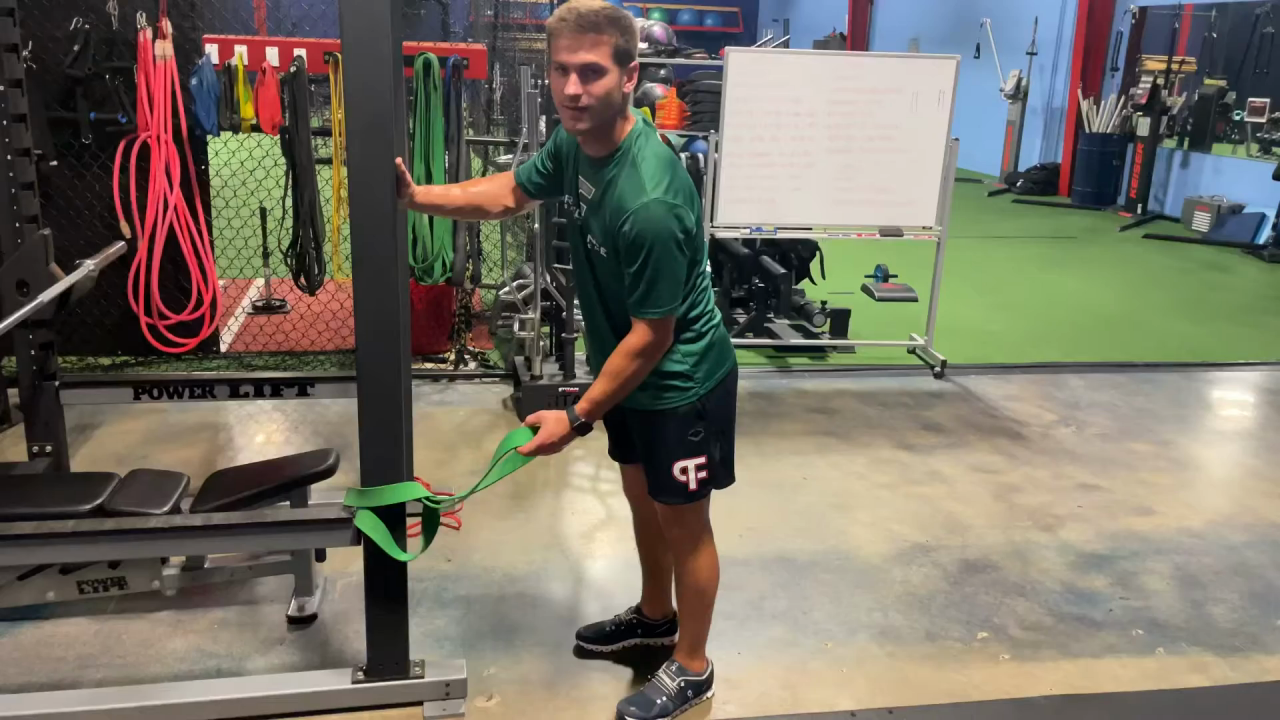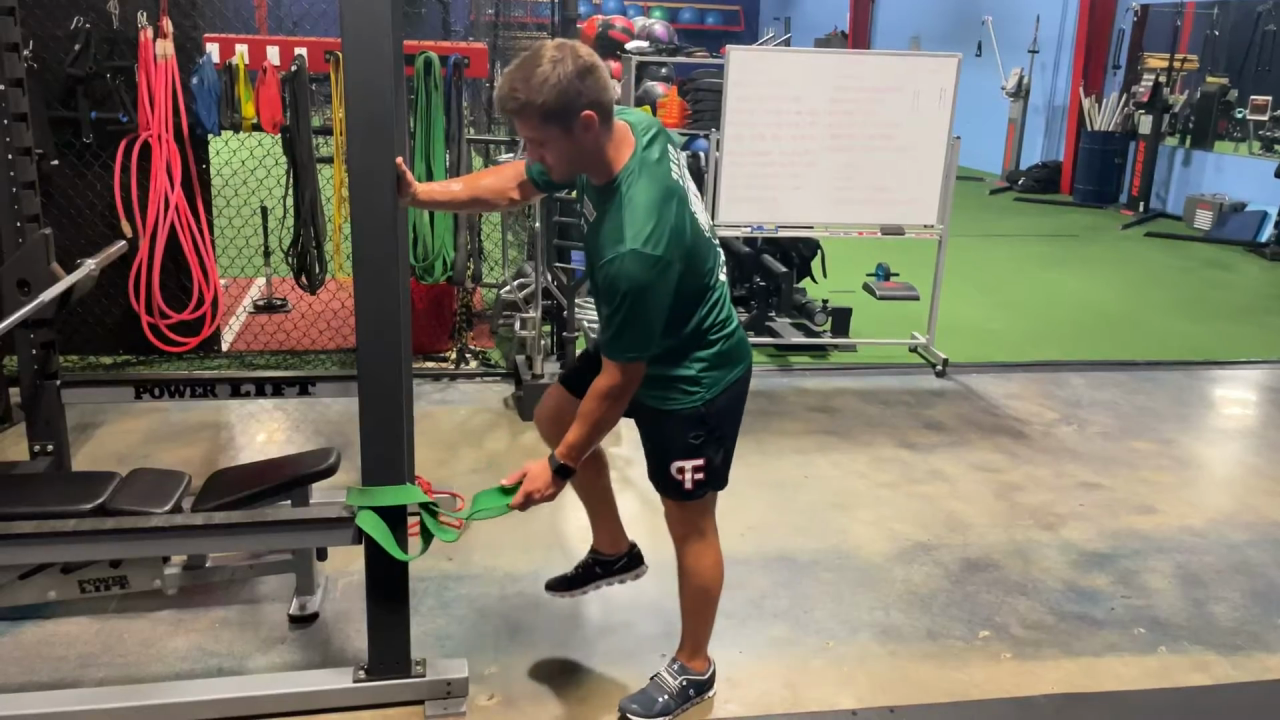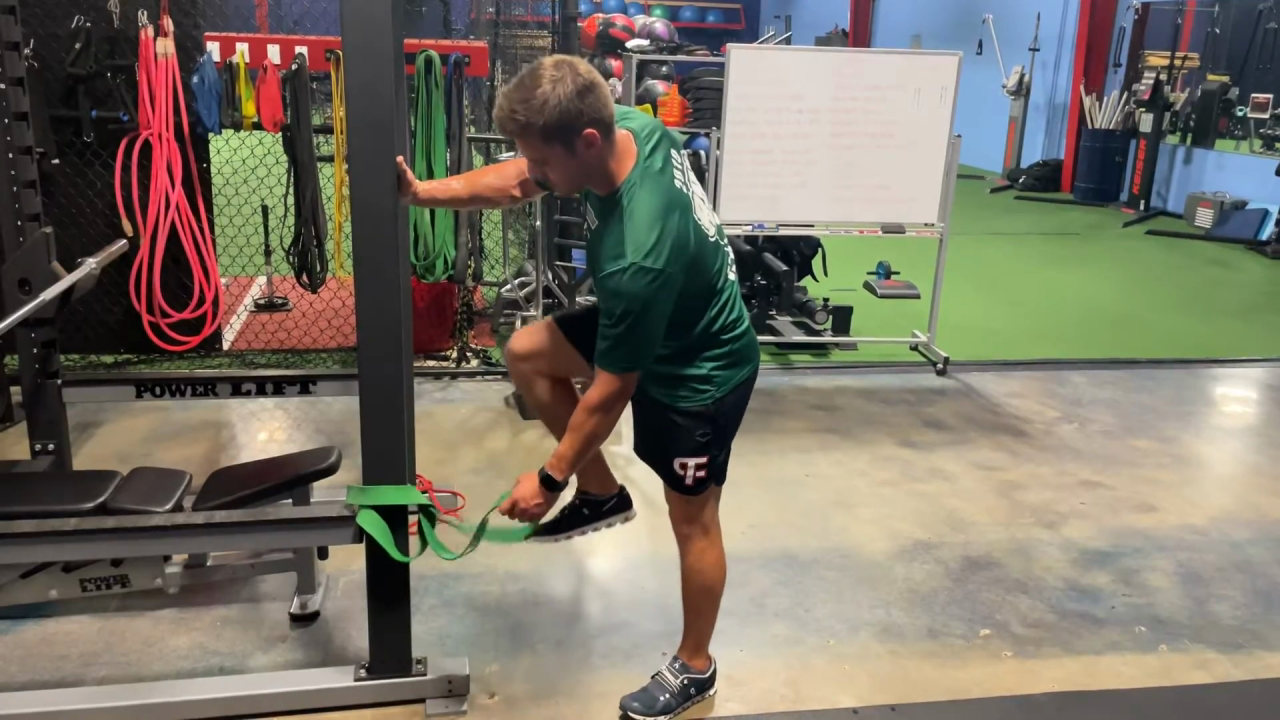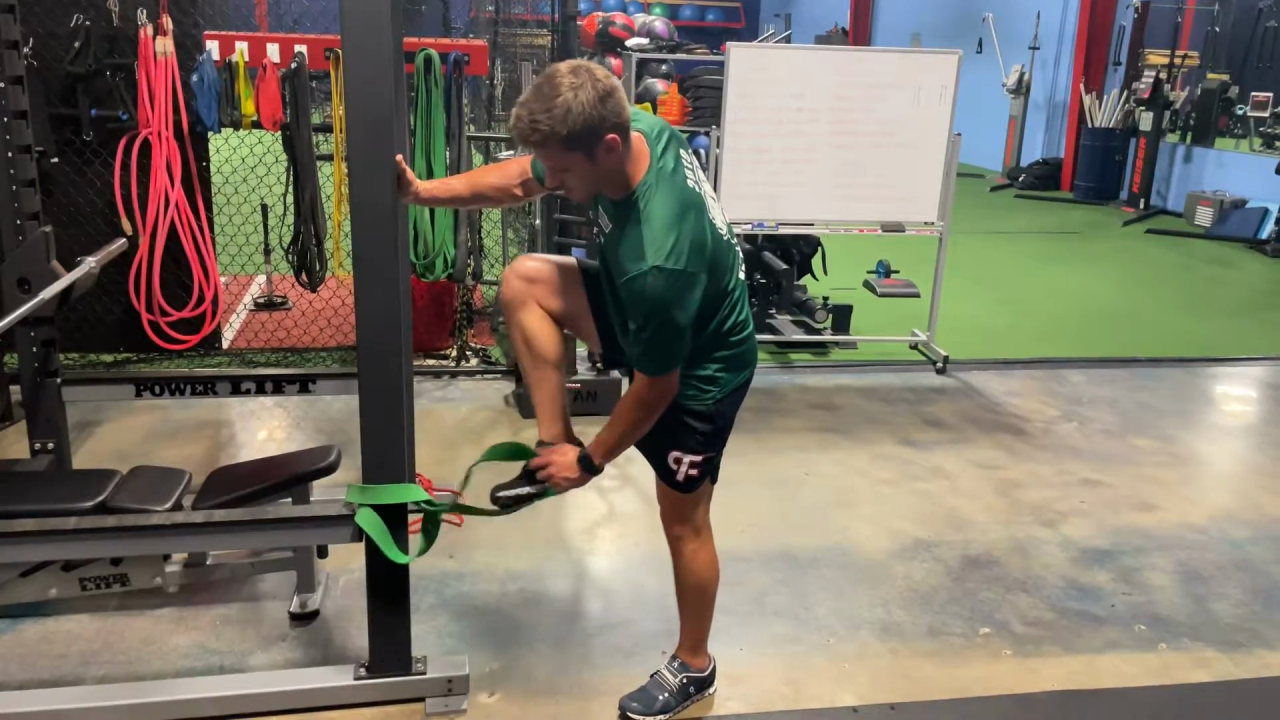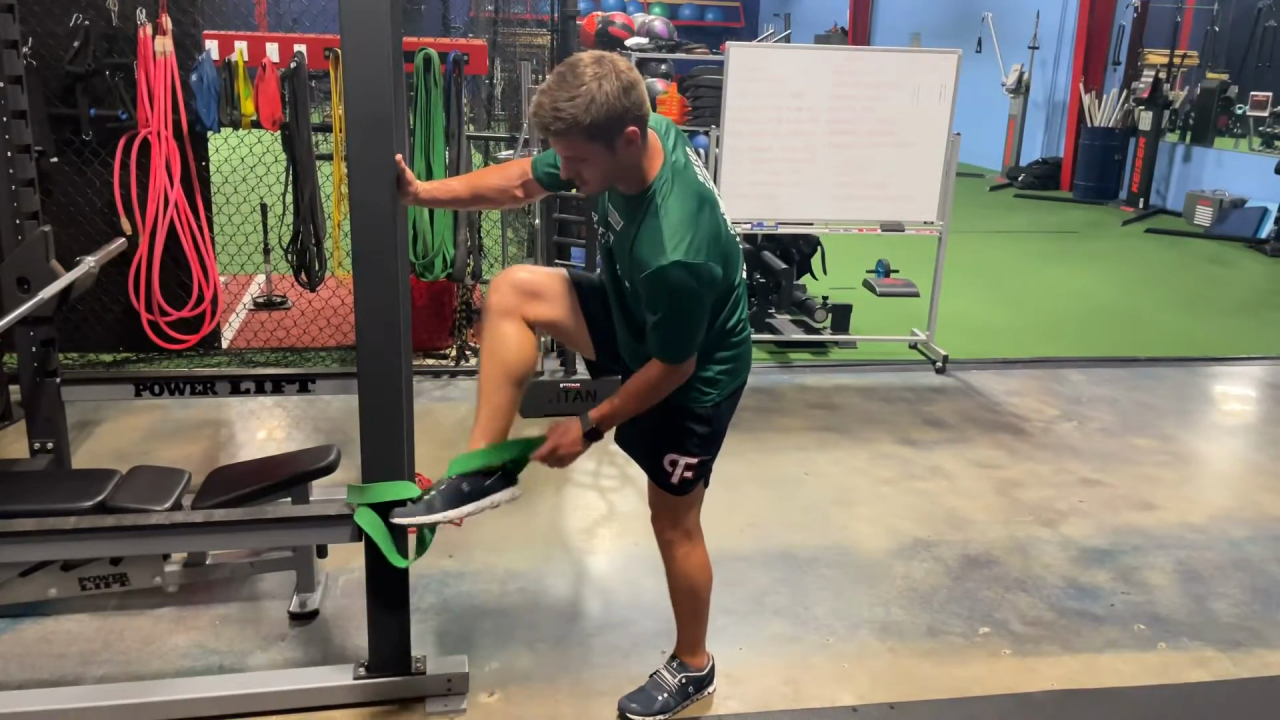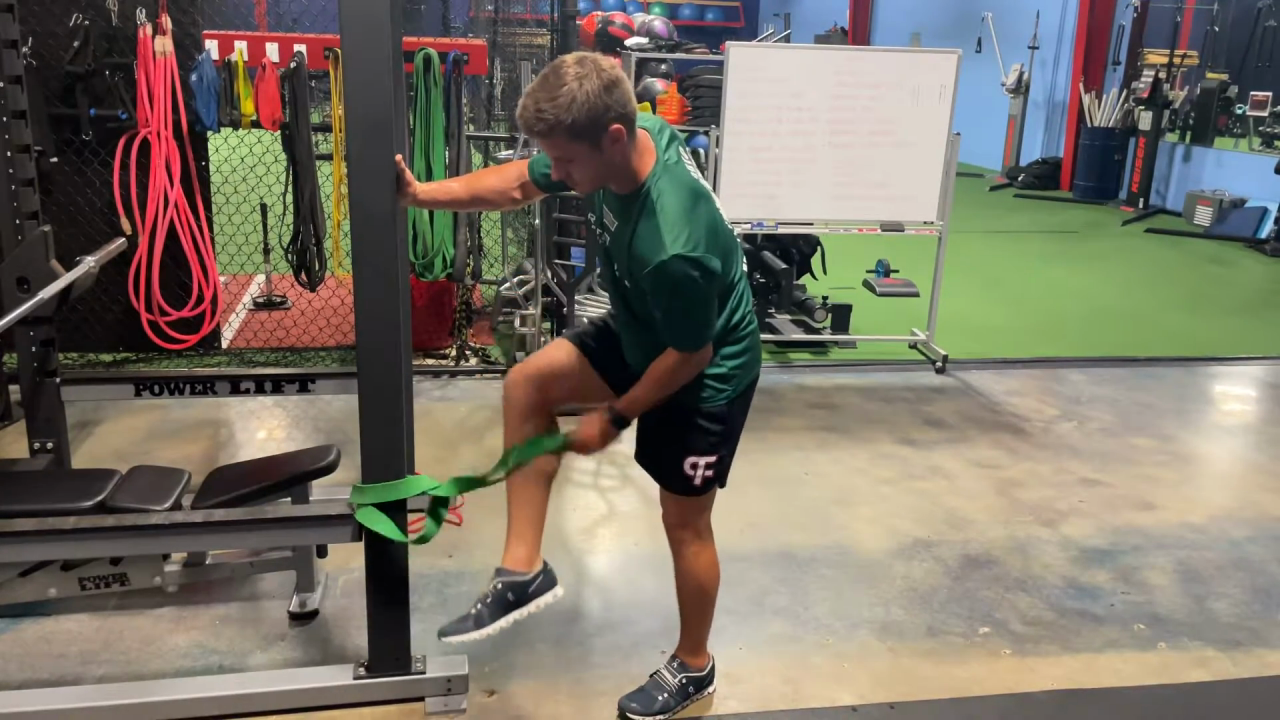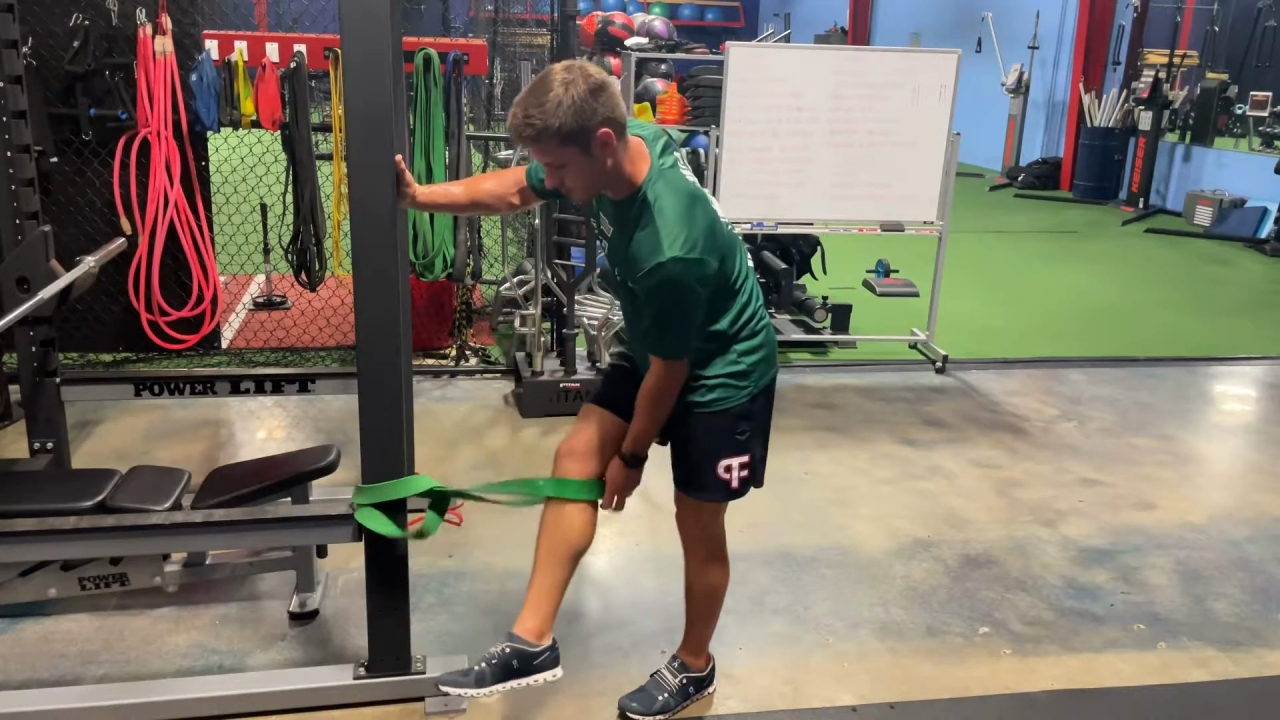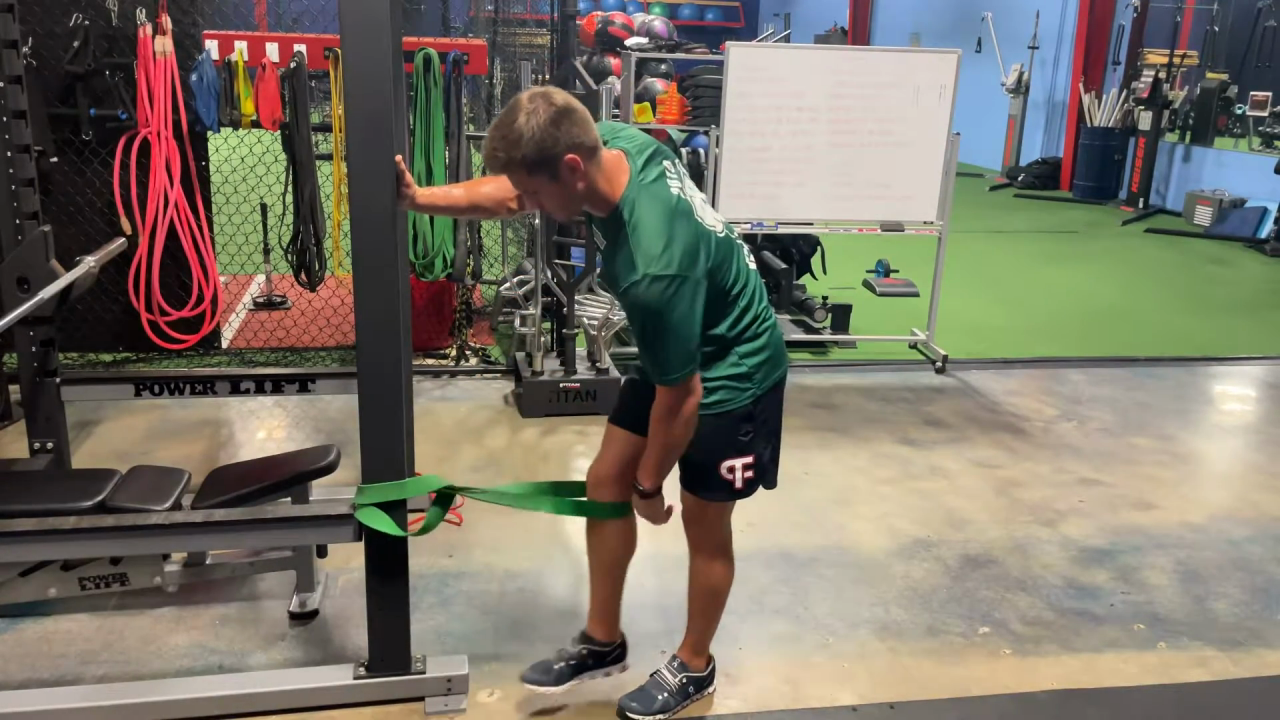
dt=0.5s
person 1, frame 1
left shoulder: (649, 204)
right shoulder: (579, 140)
left elbow: (652, 338)
right elbow: (508, 192)
left wrist: (577, 420)
right wrist: (418, 196)
left hip: (681, 382)
right hip: (630, 368)
left knee: (682, 521)
right knee: (642, 498)
right ankle: (655, 614)
person 1, frame 2
left shoulder: (634, 248)
right shoulder: (627, 126)
left elbow: (620, 380)
right elbow: (515, 185)
left wrist: (559, 466)
right wrist: (421, 194)
left hip: (695, 376)
right hip: (648, 343)
left knee: (687, 521)
right knee: (551, 417)
right ankle: (613, 550)
person 1, frame 3
left shoulder: (637, 259)
right shoulder: (628, 126)
left elbow: (612, 390)
right elbow: (515, 184)
left wrist: (550, 478)
right wrist: (425, 192)
left hip: (700, 369)
right hip: (656, 327)
left knee: (691, 520)
right knee: (525, 353)
right ankle: (600, 492)
person 1, frame 4
left shoulder: (657, 262)
right shoulder: (634, 128)
left elbow: (653, 388)
right elbow: (519, 180)
left wrist: (590, 462)
right wrist: (424, 190)
left hip: (699, 369)
right hip: (649, 320)
left knee: (681, 519)
right knee: (524, 281)
left ankle: (694, 666)
right ankle: (553, 440)
person 1, frame 5
left shoulder: (675, 253)
right shoulder: (631, 137)
left elbow: (671, 367)
right elbow: (522, 180)
left wrist: (589, 428)
right wrist: (423, 191)
left hip: (693, 374)
right hip: (637, 318)
left knee: (672, 521)
right knee: (512, 291)
left ankle: (692, 666)
right ankle: (485, 469)
person 1, frame 6
left shoulder: (674, 247)
right shoulder: (622, 139)
left elbow: (689, 356)
right elbow: (518, 184)
left wrist: (612, 418)
right wrist: (422, 193)
left hip: (706, 374)
right hip: (639, 332)
left knee: (683, 521)
right knee: (526, 386)
left ankle: (693, 665)
right ankle: (524, 571)
person 1, frame 7
left shoulder: (669, 251)
right shoulder: (619, 144)
left elbow: (670, 373)
right elbow: (514, 189)
left wrist: (631, 458)
right wrist: (420, 195)
left hip: (723, 372)
right hip: (654, 352)
left knee: (697, 522)
right knee: (576, 457)
left ankle: (693, 666)
right ankle: (531, 642)
person 1, frame 8
left shoulder: (653, 267)
right shoulder: (616, 143)
left elbow: (680, 395)
right elbow: (508, 195)
left wrist: (649, 485)
right wrist: (420, 197)
left hip: (730, 374)
right hip: (674, 356)
left knee: (703, 523)
right knee: (604, 483)
left ankle: (694, 664)
right ankle: (601, 640)
